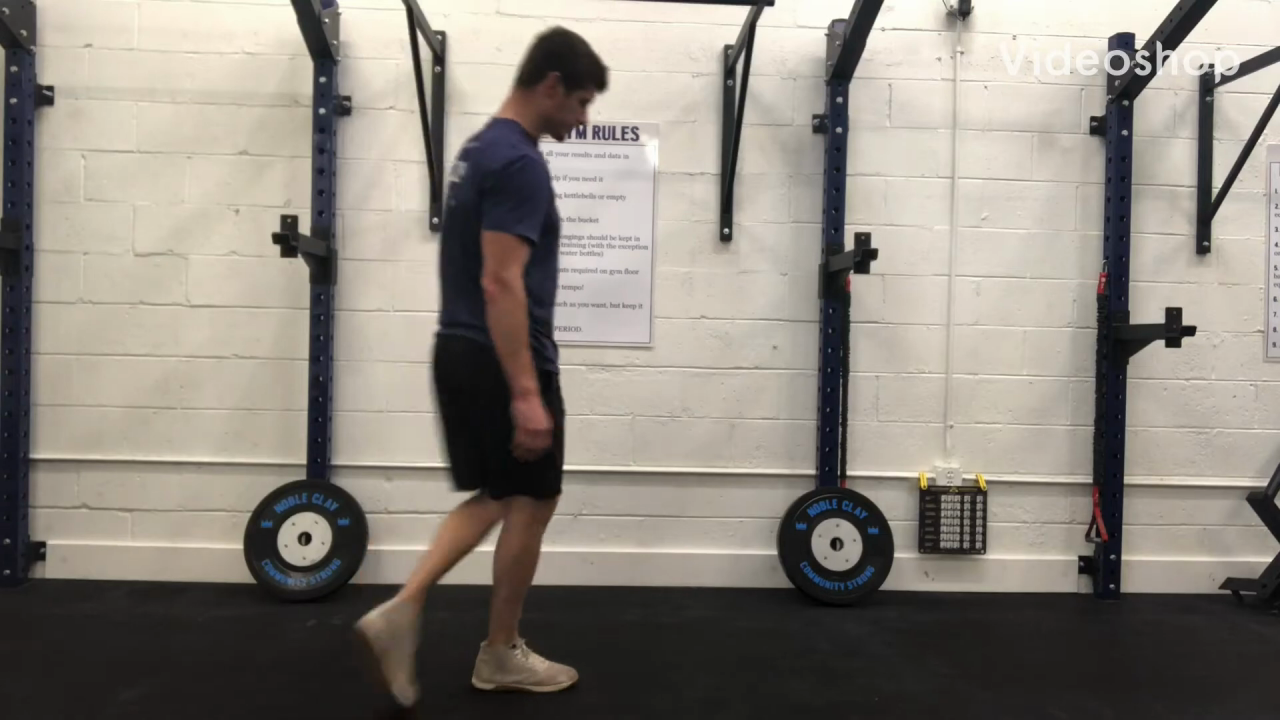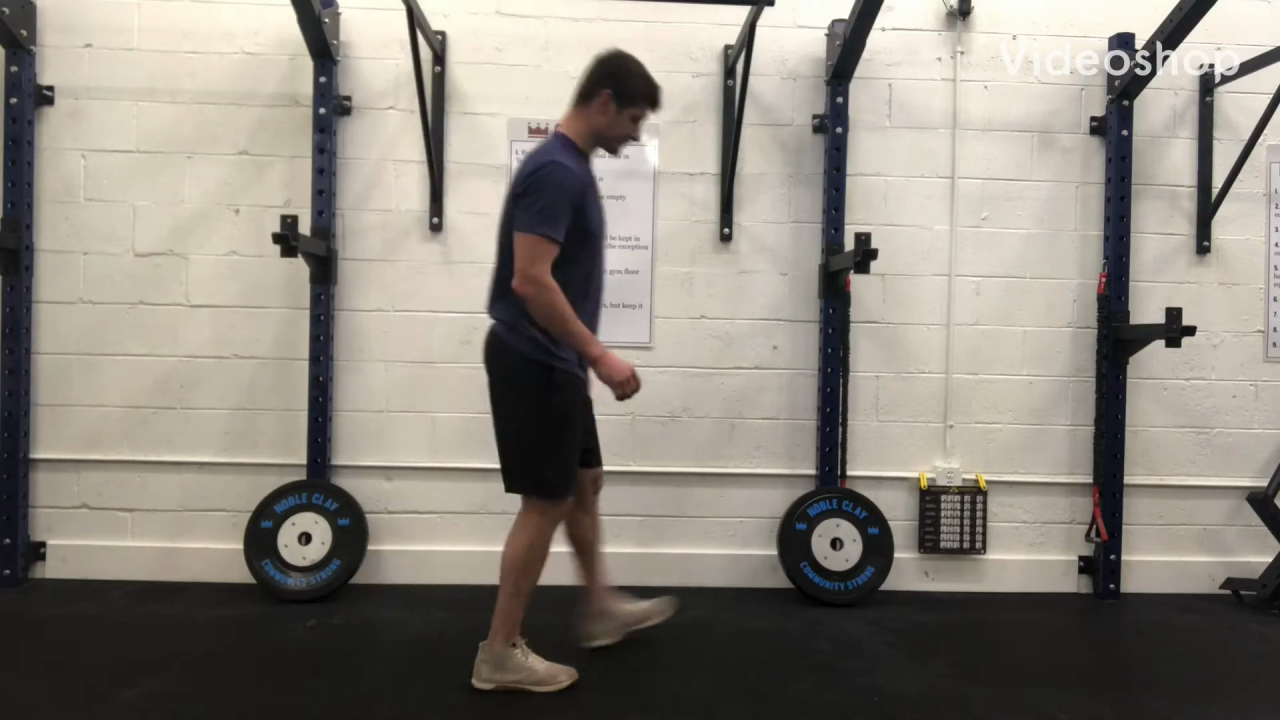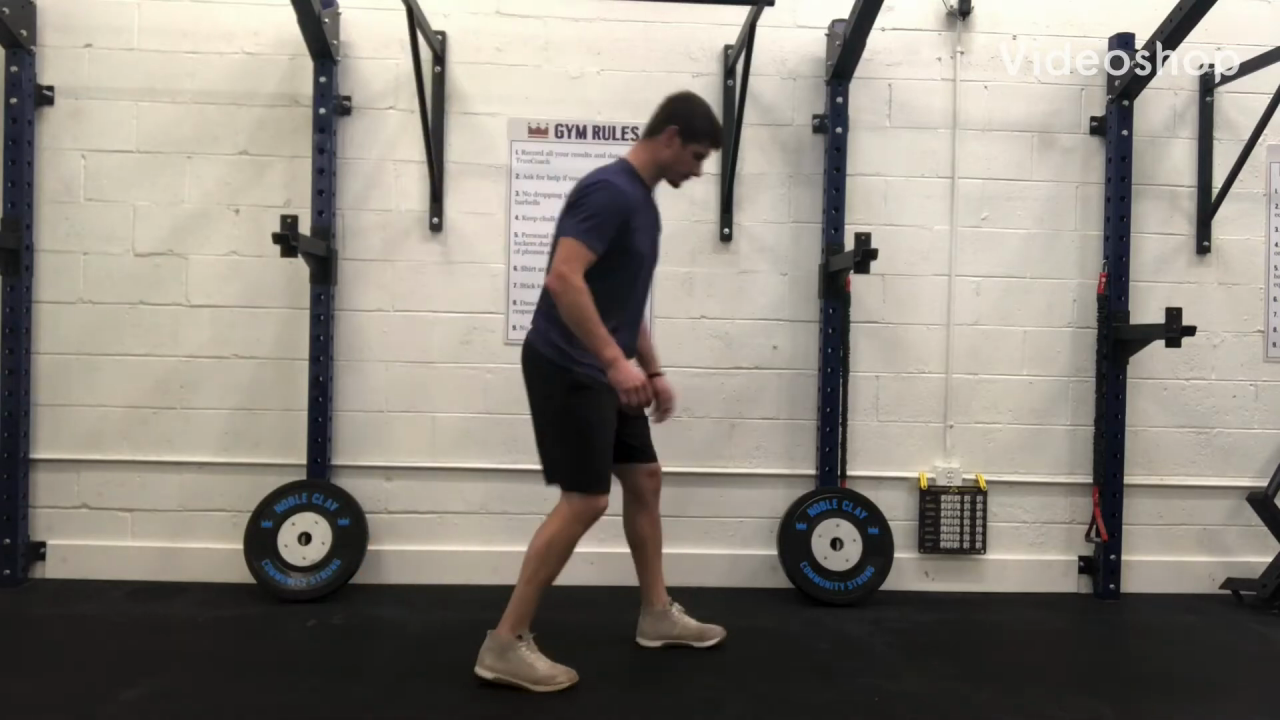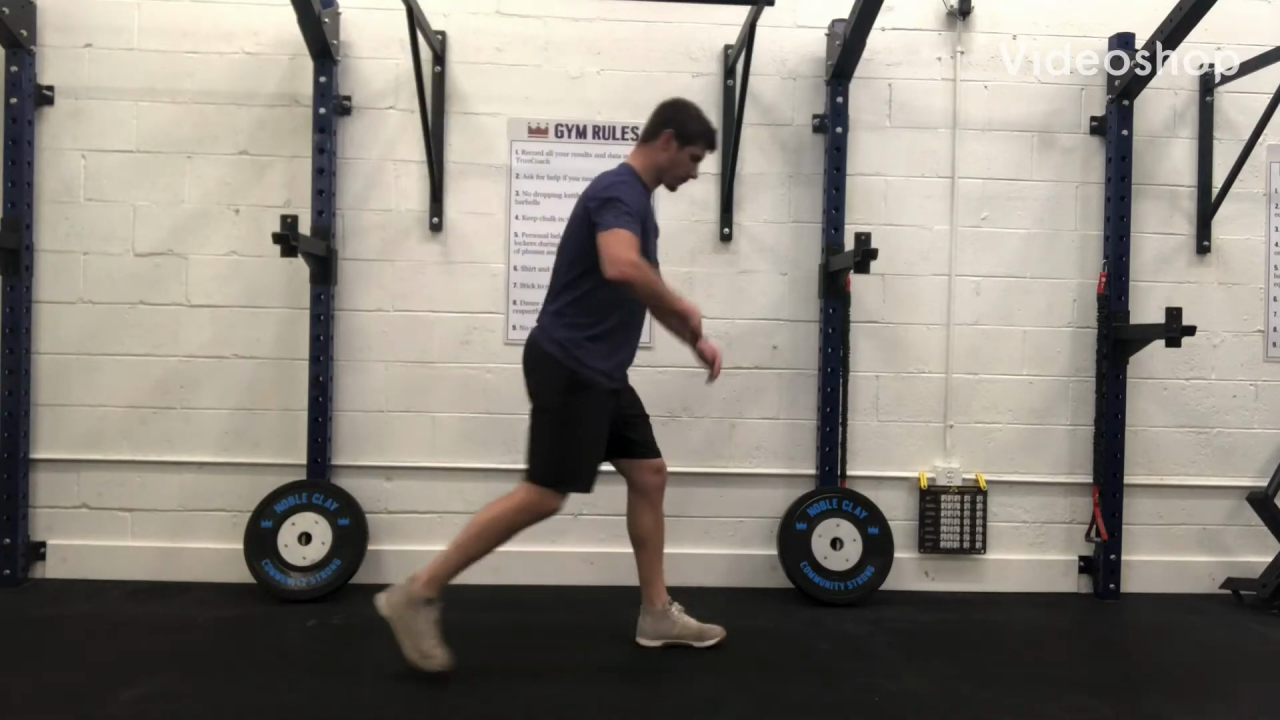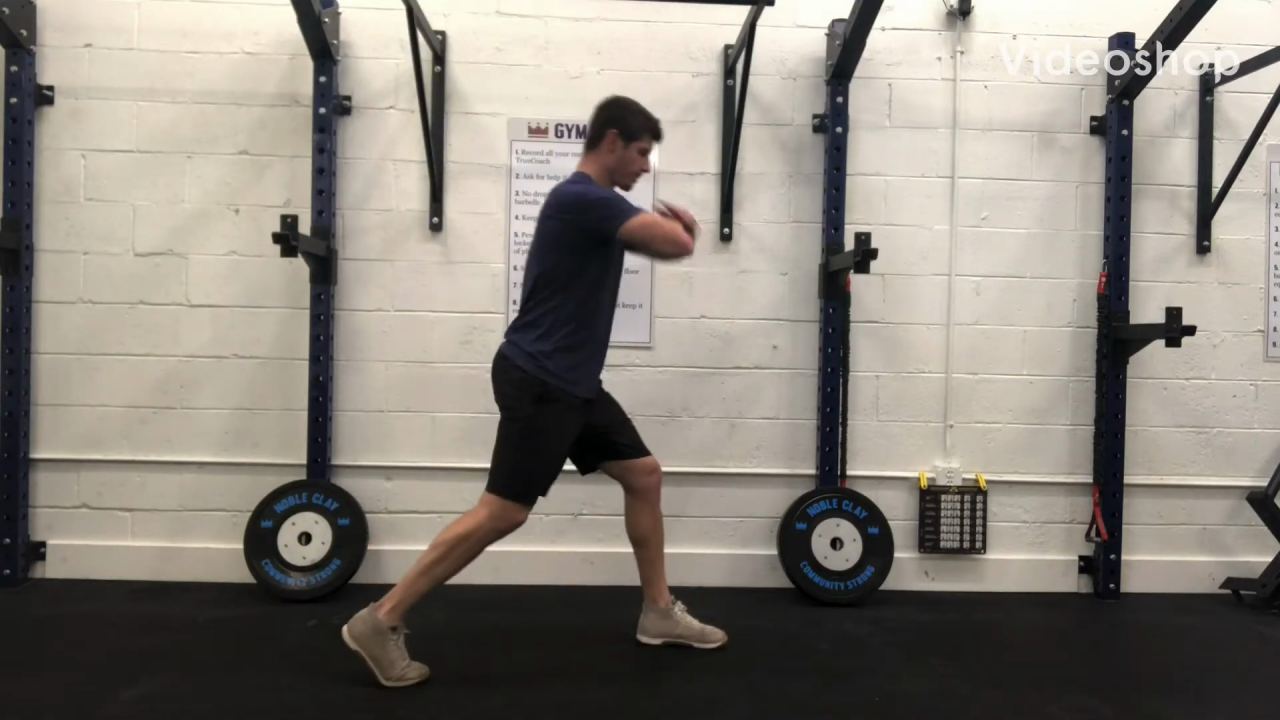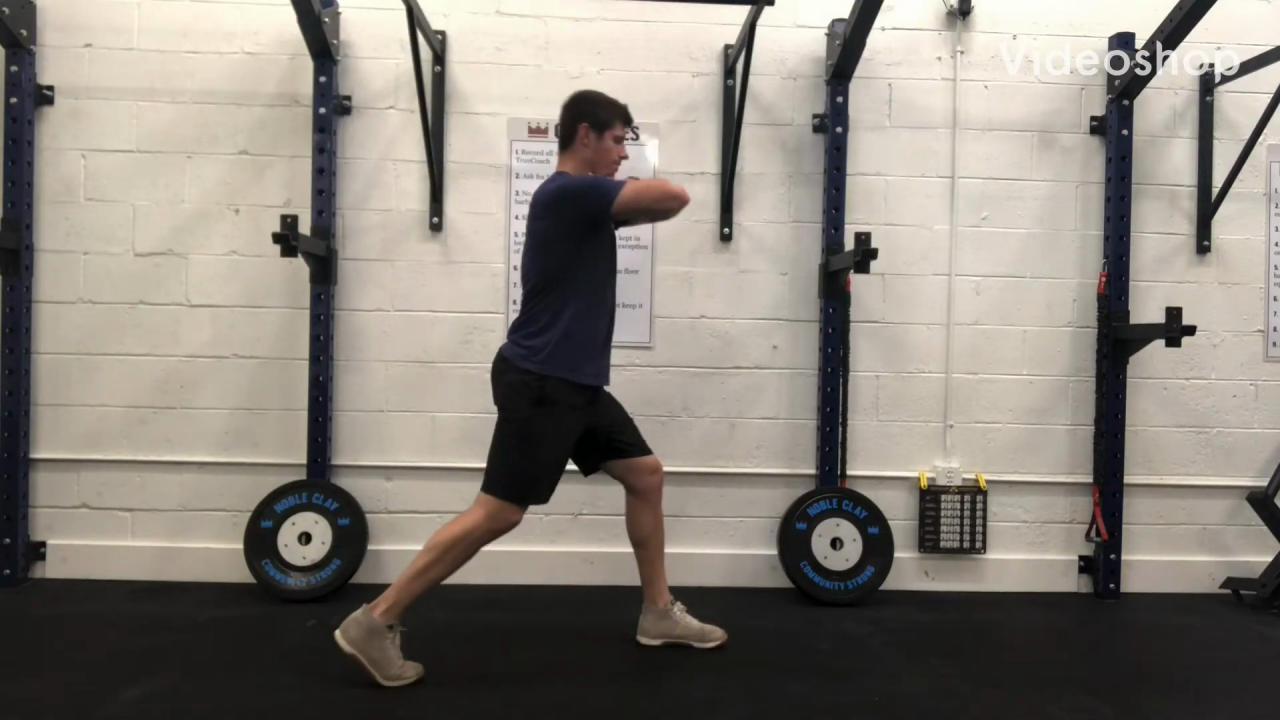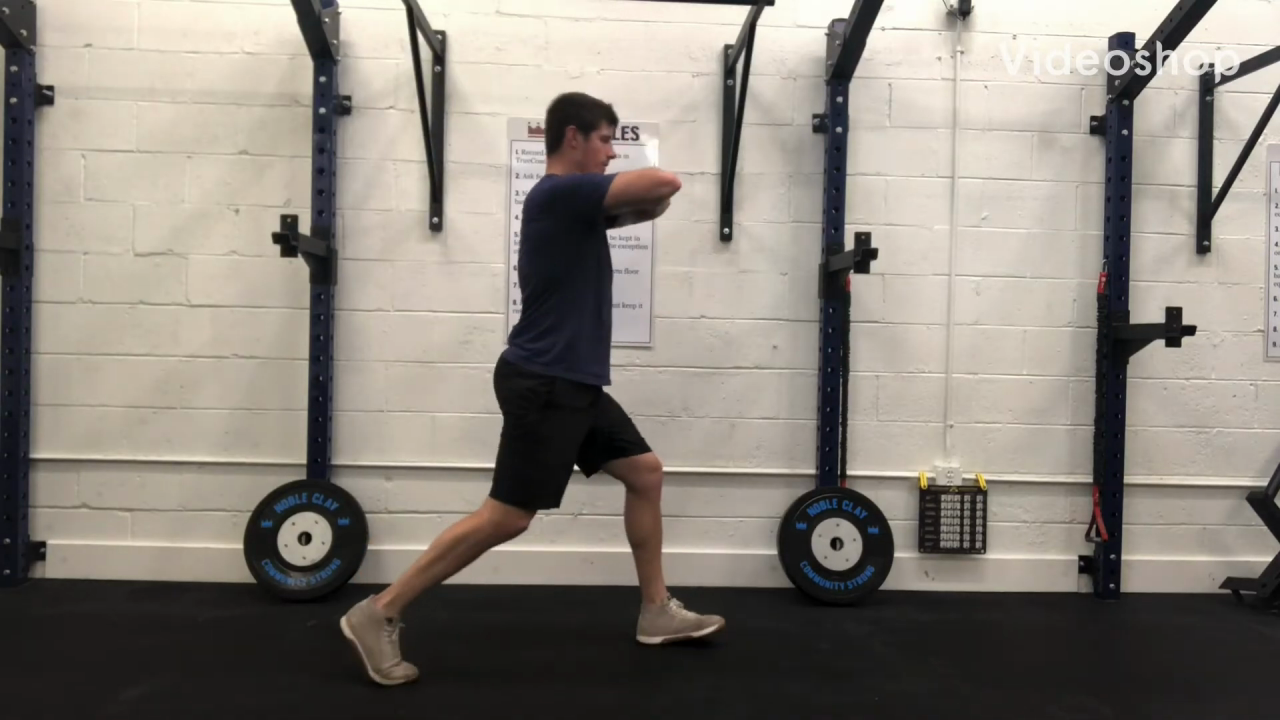
dt=0.3s
person 1, frame 1
left shoulder: (485, 149)
right shoulder: (517, 162)
right elbow: (501, 285)
right wrist: (527, 392)
left hip: (460, 353)
right hip: (500, 362)
left knee: (492, 498)
right knee: (531, 501)
left ankle: (400, 612)
right ankle: (501, 653)
person 1, frame 2
left shoulder: (564, 164)
right shoulder: (558, 171)
right elbow: (531, 279)
left wrist: (582, 354)
right wrist: (599, 357)
left hip: (546, 357)
right hip: (535, 360)
left knee: (583, 483)
right knee: (547, 501)
left ankle: (602, 610)
right ankle: (500, 652)
person 1, frame 3
left shoulder: (642, 200)
right shoulder: (609, 191)
right elbow: (563, 278)
left wrist: (648, 368)
right wrist: (617, 360)
left hip: (601, 369)
right hip: (566, 366)
left knee: (644, 480)
right knee: (585, 500)
left ankle: (657, 613)
right ankle: (507, 642)
person 1, frame 4
left shoulder: (638, 200)
right shoulder: (619, 192)
left elbow: (641, 290)
right elbow: (622, 269)
left wrist: (692, 340)
right wrist: (687, 315)
left hip: (601, 369)
right hip: (567, 365)
left knee: (650, 476)
right knee: (543, 495)
left ankle: (657, 612)
right ankle: (417, 596)
person 1, frame 5
left shoulder: (599, 202)
right shoulder: (583, 199)
left elbow: (670, 233)
right elbow: (676, 244)
left wrist: (672, 219)
right wrist: (676, 225)
left hip: (573, 381)
right hip: (536, 379)
left knee: (644, 476)
right knee: (503, 511)
left ankle: (660, 612)
right ankle: (381, 623)
person 1, frame 6
left shoulder: (586, 199)
right shoulder: (568, 192)
left elbow: (657, 201)
right elbow: (674, 198)
left wrist: (631, 188)
right wrist: (631, 186)
left hip: (577, 381)
right hip: (538, 380)
left knee: (646, 475)
right knee: (498, 512)
left ankle: (659, 613)
right ankle: (375, 622)
person 1, frame 7
left shoulder: (578, 201)
right shoulder: (560, 193)
left elbow: (649, 205)
right elbow: (664, 183)
left wrist: (644, 205)
right wrist: (645, 199)
left hip: (575, 381)
right hip: (542, 383)
left knee: (645, 473)
right knee: (507, 516)
left ankle: (657, 611)
right ankle: (379, 615)
